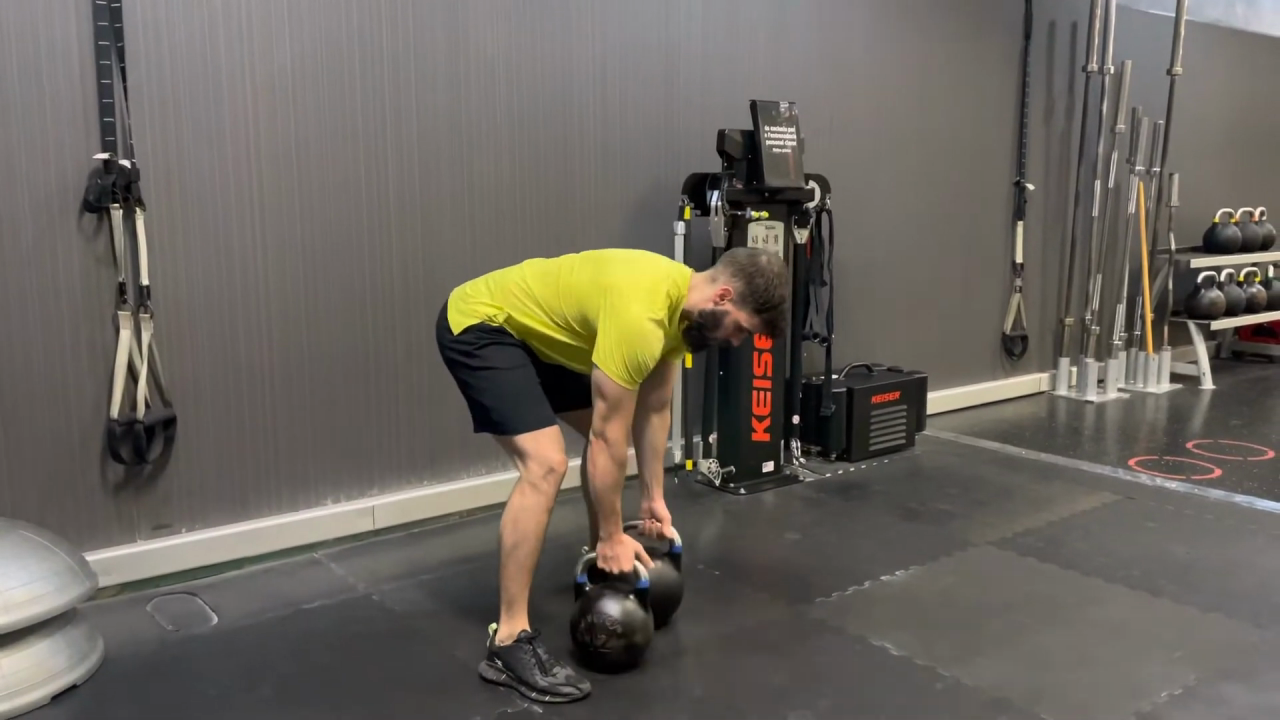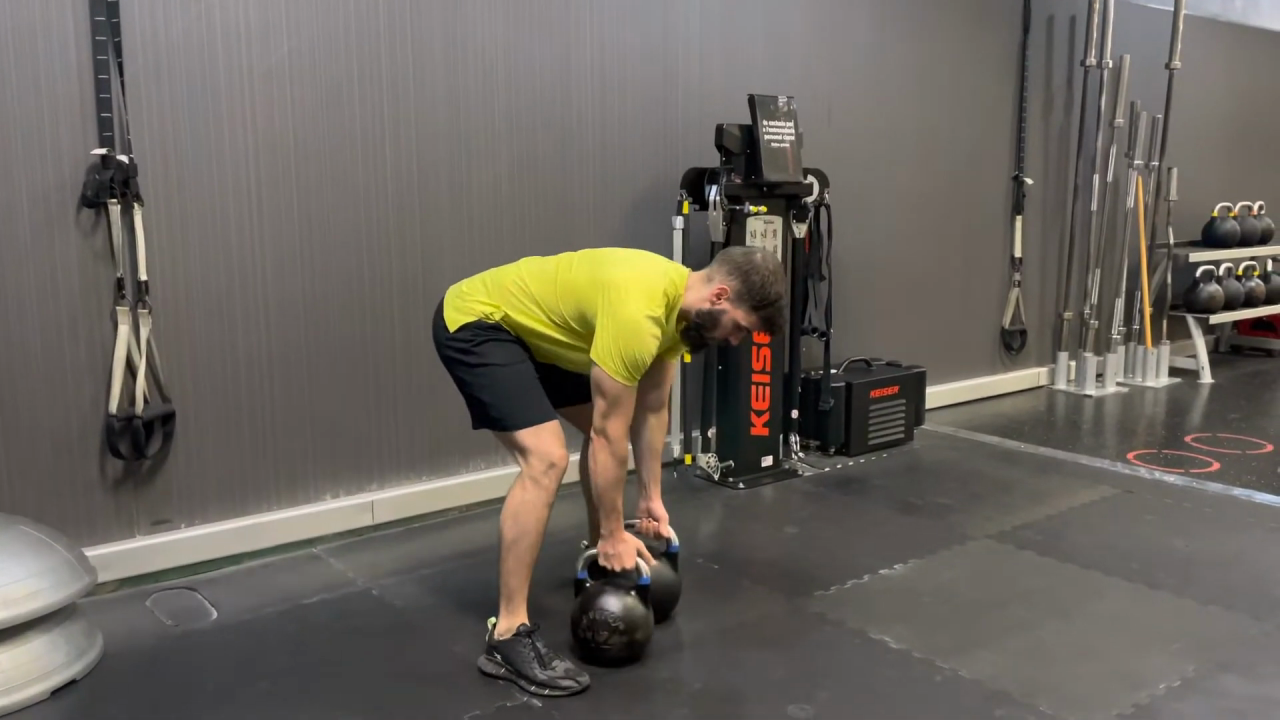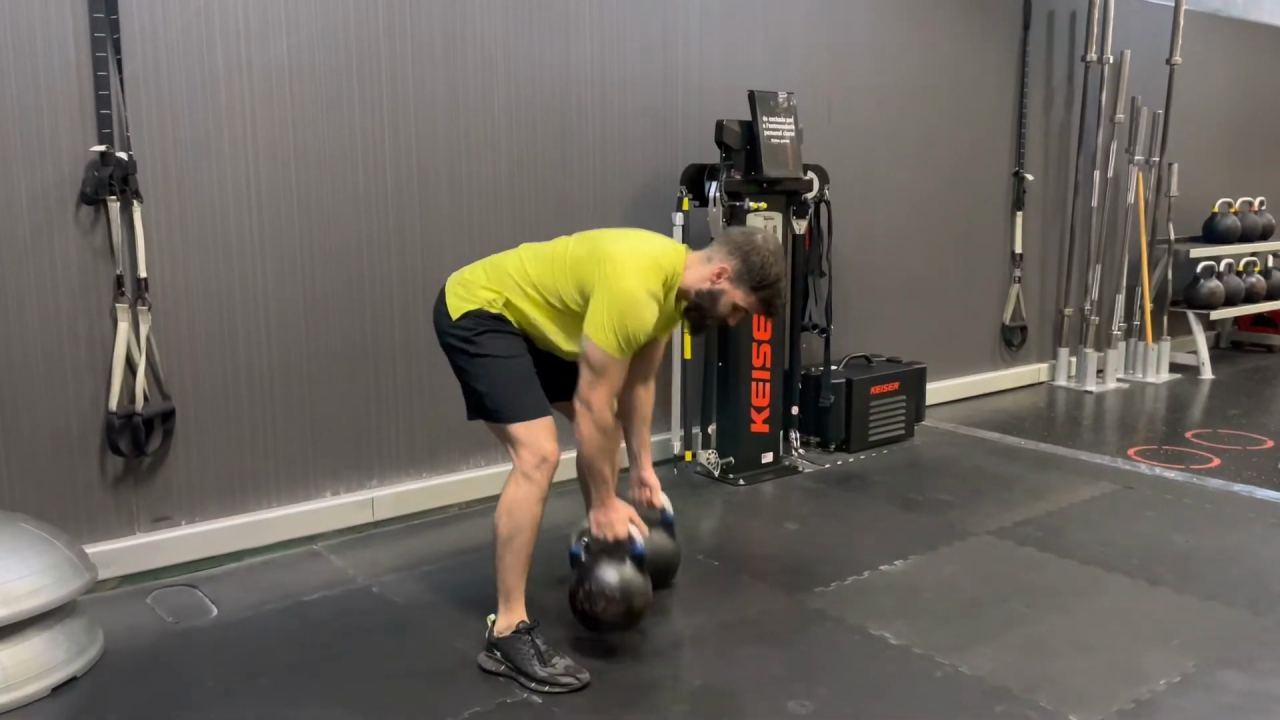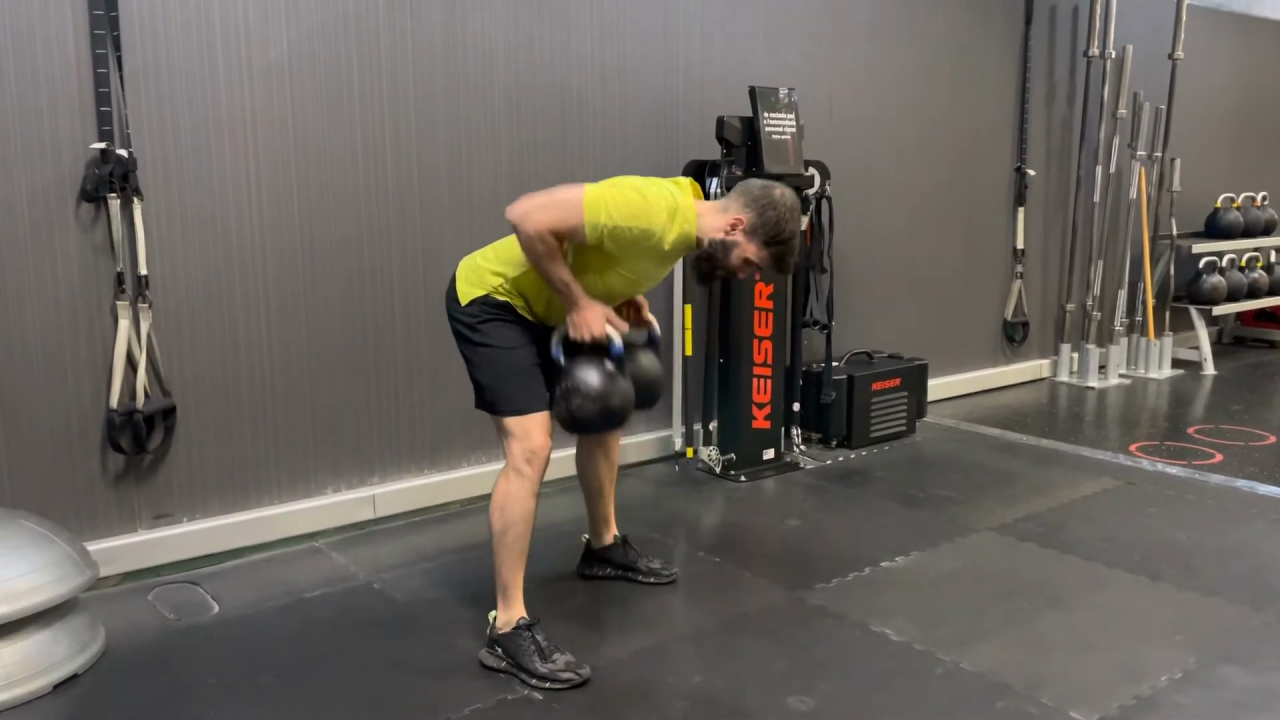
dt=0.3s
person 1, frame 1
left shoulder: (682, 301)
right shoulder: (639, 317)
left elbow: (653, 410)
right elbow: (606, 439)
left wrist: (653, 498)
right wrist: (611, 537)
left hip: (530, 327)
right hip: (478, 325)
left knee: (609, 427)
right knee: (546, 464)
left ankle: (601, 562)
right ankle: (508, 643)
person 1, frame 2
left shoulder: (677, 302)
right shoulder: (637, 314)
left elbow: (652, 410)
right elbow: (609, 436)
left wrist: (651, 497)
right wrist: (614, 534)
left hip: (527, 324)
right hip: (474, 321)
left knee: (606, 422)
right knee: (547, 459)
left ankle: (599, 558)
right ankle: (508, 637)
person 1, frame 3
left shoulder: (675, 279)
right shoulder: (635, 291)
left elbow: (641, 380)
right elbow: (593, 398)
left wrist: (643, 466)
right wrist: (603, 502)
left hip: (527, 316)
right hip: (479, 312)
left knee: (609, 423)
right knee: (538, 454)
right ankle: (507, 633)
person 1, frame 4
left shoulder: (686, 221)
right shoulder: (649, 210)
right elbow: (526, 215)
left wrist: (630, 304)
right wrist: (577, 304)
left hip: (539, 302)
right hip: (491, 297)
right knee: (532, 447)
left ankle: (603, 545)
right ankle: (508, 628)
